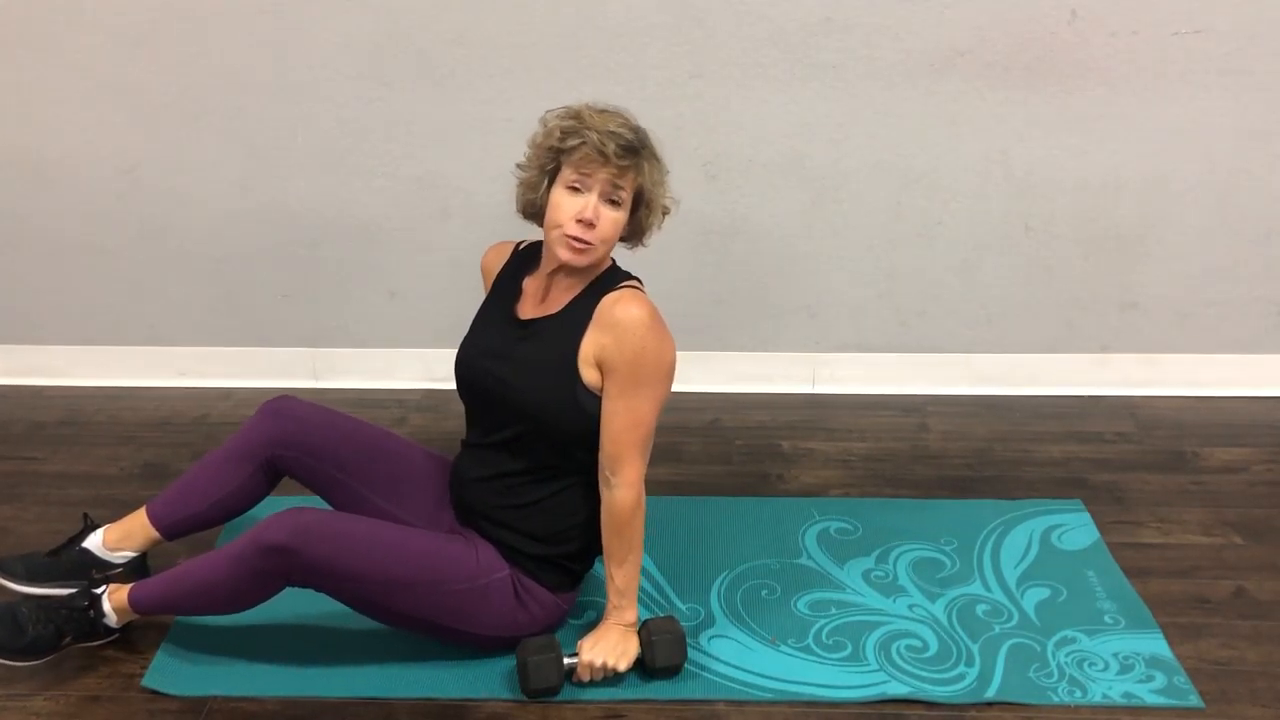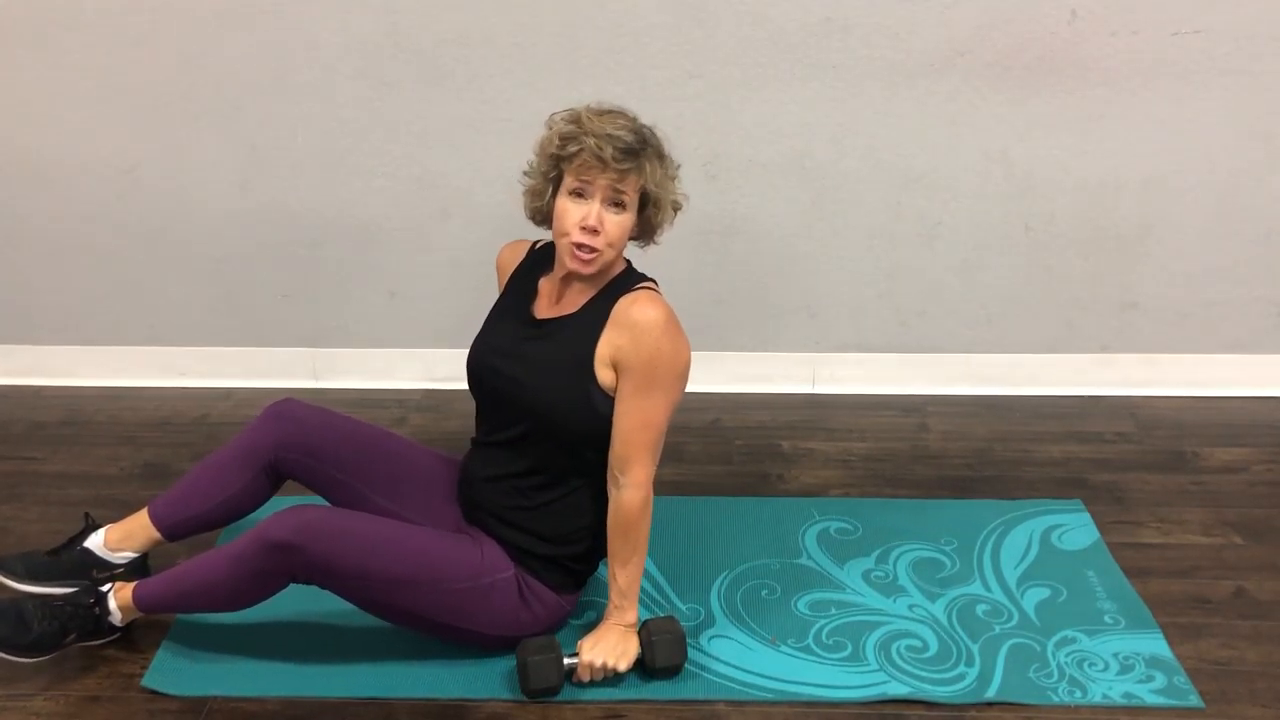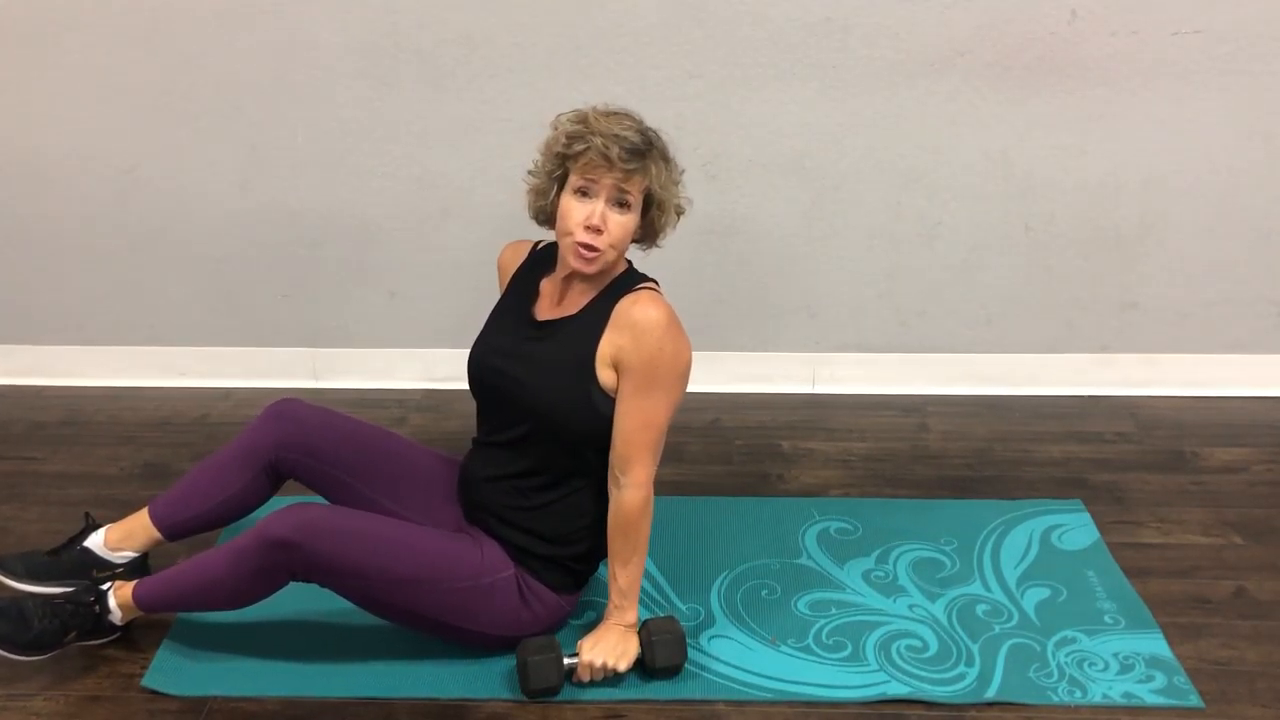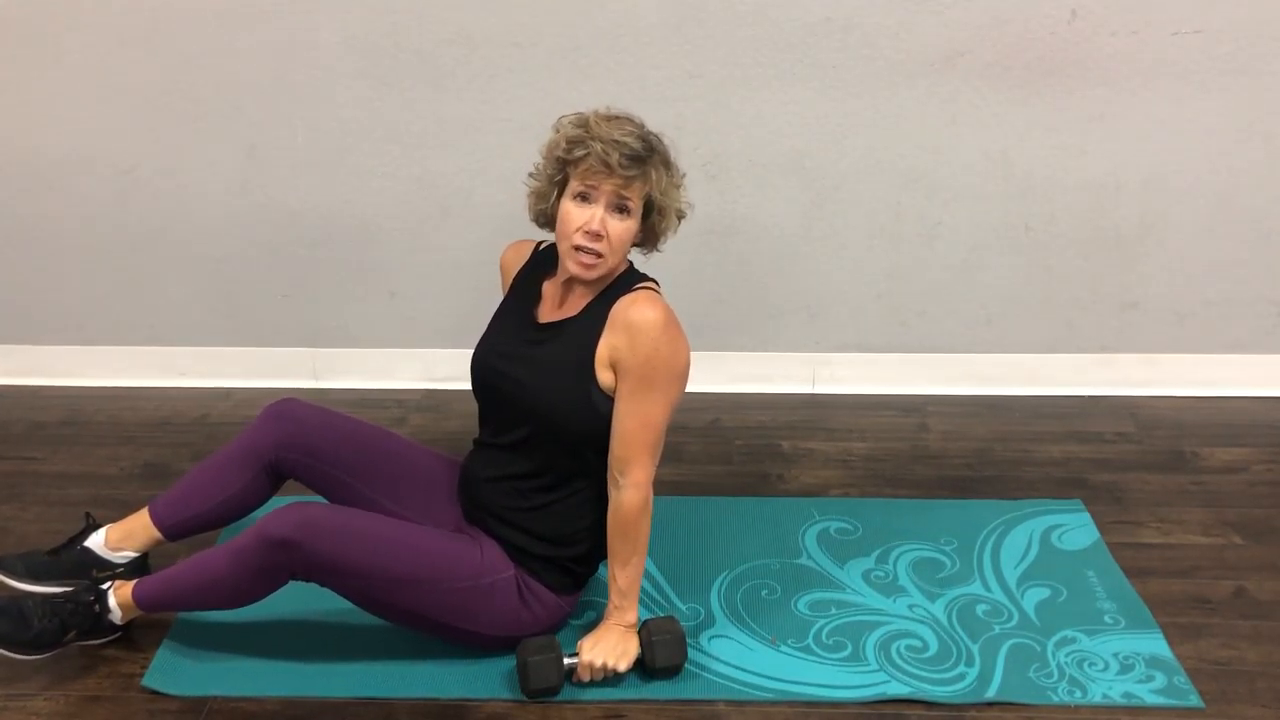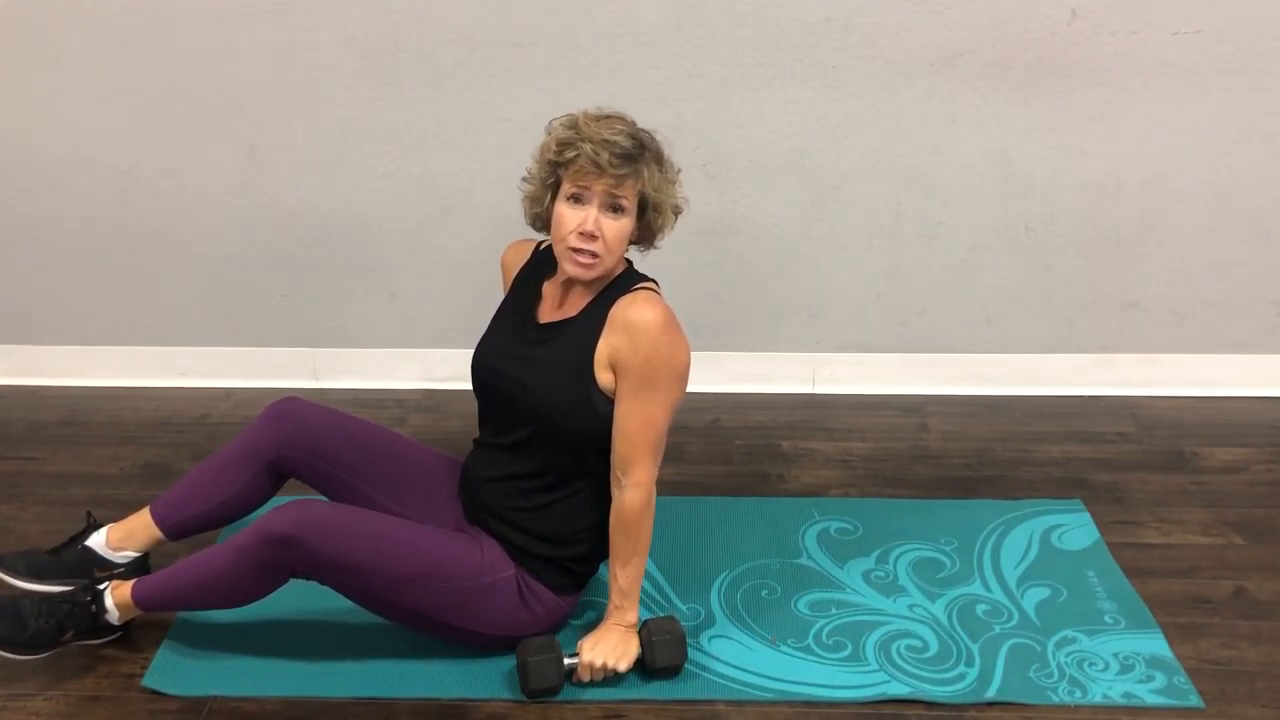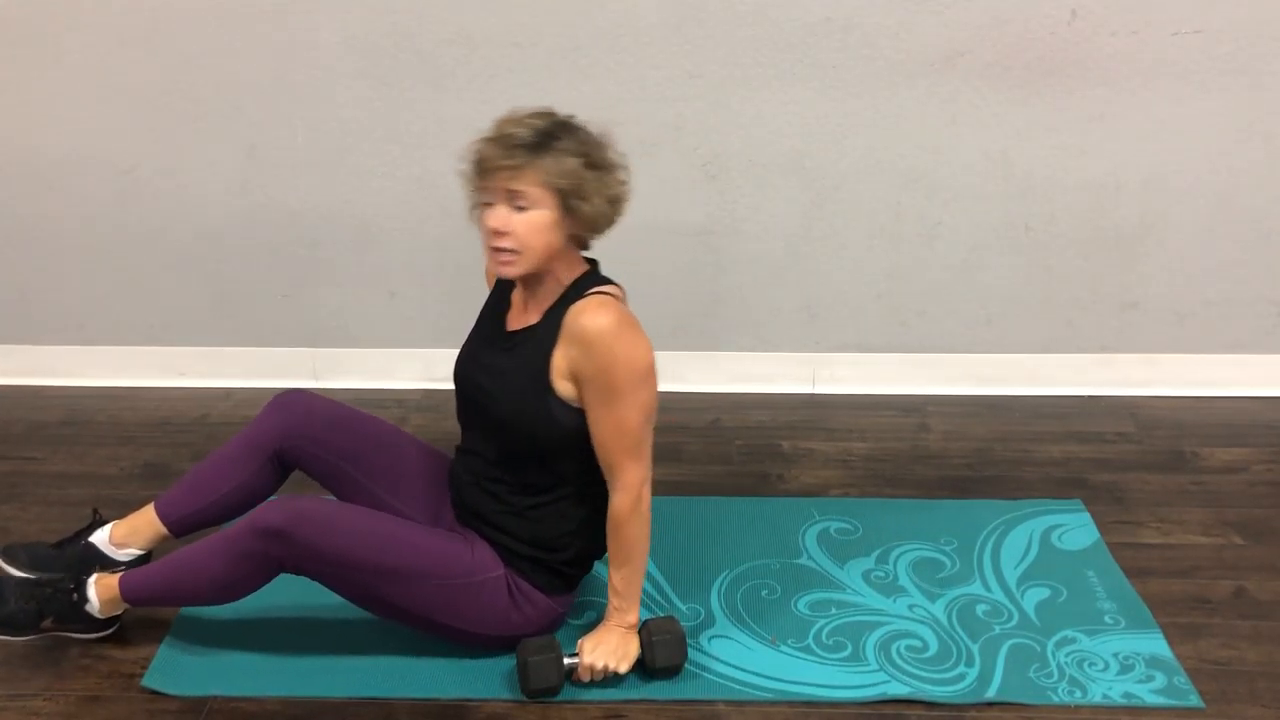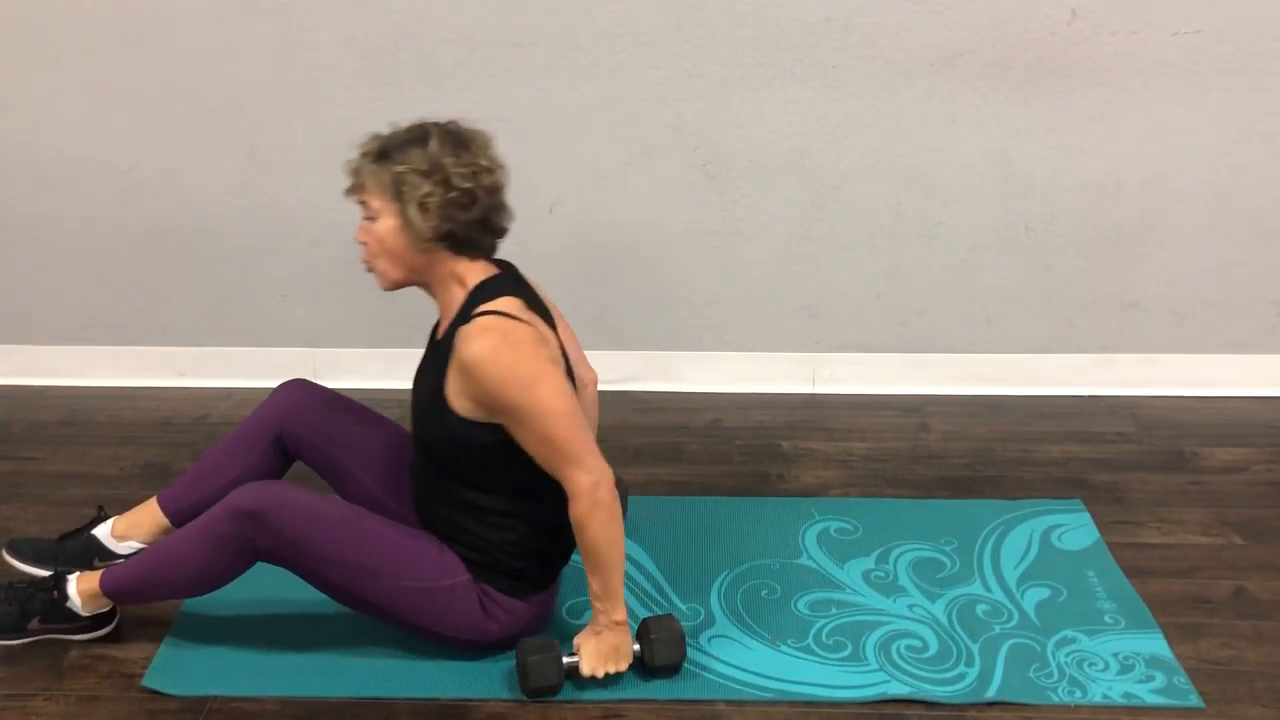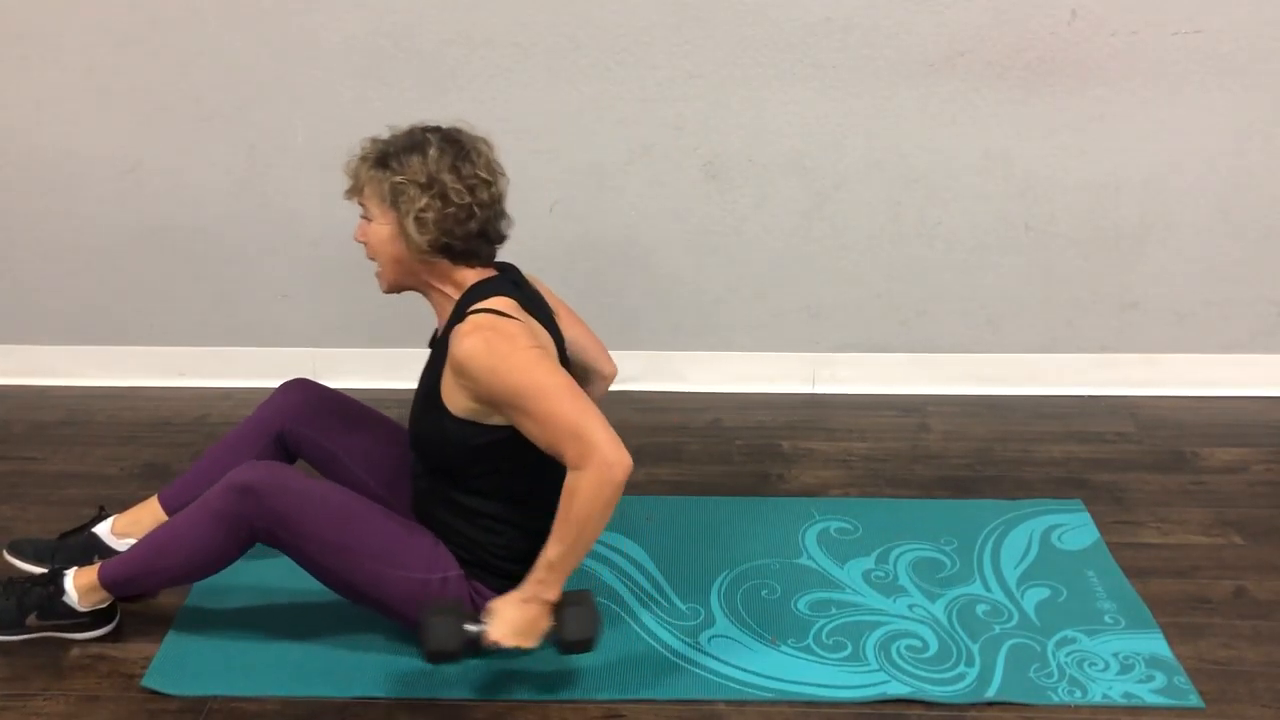
dt=0.3s
person 1, frame 1
left shoulder: (626, 320)
right shoulder: (503, 264)
left elbow: (622, 480)
left wrist: (621, 619)
left hip: (522, 579)
right hip: (462, 503)
left knee: (292, 539)
right knee: (283, 423)
left ankle: (108, 608)
right ankle: (109, 551)
person 1, frame 2
left shoulder: (642, 323)
right shoulder: (519, 263)
left elbow: (631, 482)
left wrist: (621, 620)
left hip: (525, 579)
right hip: (469, 502)
left knee: (296, 535)
right knee: (285, 428)
left ankle: (111, 605)
right ankle: (110, 550)
person 1, frame 3
left shoulder: (644, 322)
right shoulder: (520, 263)
left elbow: (632, 482)
left wrist: (621, 620)
left hip: (525, 579)
right hip: (471, 500)
left knee: (297, 533)
right knee: (286, 427)
left ankle: (111, 605)
right ankle: (110, 550)
person 1, frame 4
left shoulder: (642, 322)
right shoulder: (522, 264)
left elbow: (631, 483)
left wrist: (621, 620)
left hip: (524, 581)
right hip: (470, 501)
left knee: (297, 531)
right knee: (286, 427)
left ankle: (112, 604)
right ankle: (111, 549)
person 1, frame 5
left shoulder: (641, 322)
right shoulder: (524, 263)
left elbow: (635, 484)
left wrist: (621, 620)
left hip: (525, 580)
right hip: (474, 502)
left knee: (296, 531)
right knee: (287, 427)
left ankle: (109, 606)
right ankle: (111, 550)
person 1, frame 6
left shoulder: (599, 326)
right shoulder: (508, 274)
left elbow: (629, 484)
left wrist: (621, 622)
left hip: (516, 585)
right hip: (466, 506)
left knee: (286, 526)
right knee: (293, 418)
left ankle: (96, 599)
right ankle: (116, 546)
person 1, frame 7
left shoulder: (490, 342)
right shoulder: (490, 286)
left elbow: (593, 483)
right elbow: (580, 385)
left wrist: (610, 623)
right wrist: (542, 483)
left hip: (489, 594)
right hip: (456, 520)
left knee: (257, 511)
right knee: (295, 407)
left ankle: (82, 599)
right ankle: (120, 542)
person 1, frame 8
left shoulder: (482, 338)
right shoulder: (502, 286)
left elbow: (607, 461)
right elbow: (600, 371)
left wrist: (536, 595)
right wrist: (522, 452)
left hip: (480, 588)
right hip: (455, 516)
left knee: (256, 490)
right knee: (296, 407)
left ankle: (83, 595)
right ankle: (118, 538)
